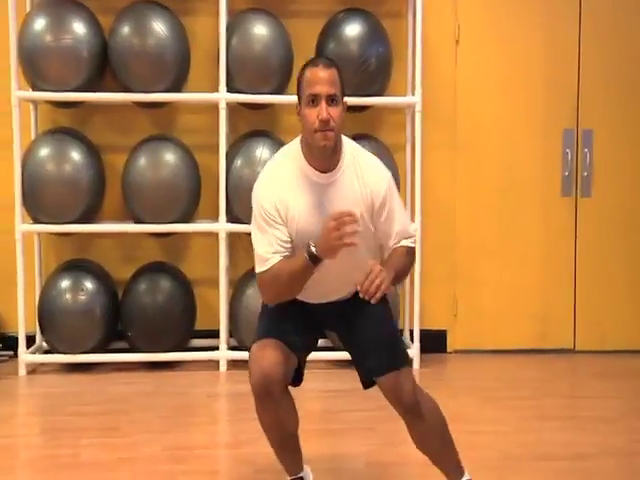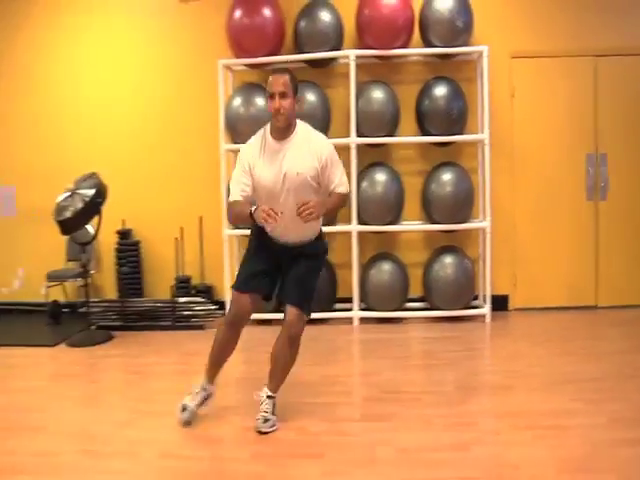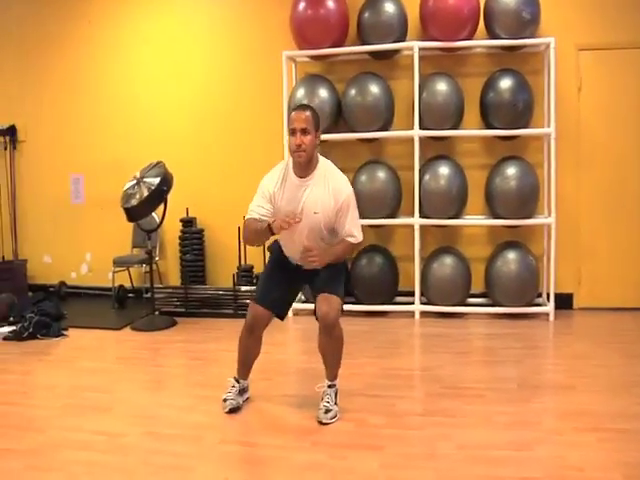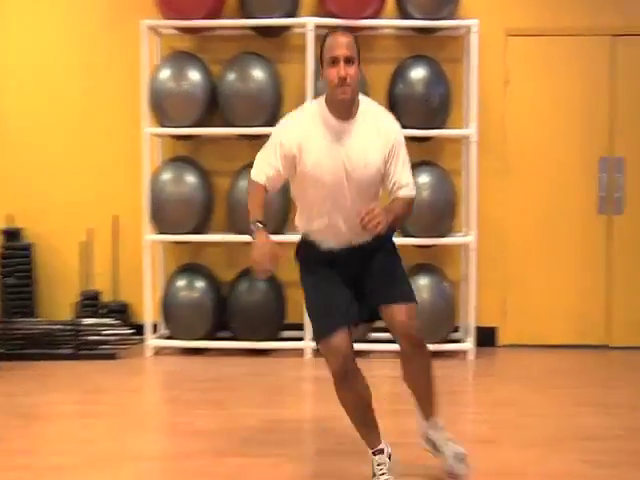
dt=0.5s
person 1, frame 1
left shoulder: (372, 174)
right shoulder: (272, 183)
left elbow: (404, 246)
right elbow: (269, 290)
left wrist: (387, 273)
right wrist: (319, 251)
left hip: (357, 295)
right hip: (291, 297)
left knee: (405, 395)
right knee: (264, 376)
person 1, frame 2
left shoulder: (319, 147)
right shoulder: (250, 151)
left elbow: (340, 193)
right elbow: (234, 213)
left wrist: (321, 208)
right wrist: (253, 211)
left hip: (305, 248)
right hip: (266, 241)
left knee: (293, 324)
right knee: (238, 312)
left ankle: (270, 395)
right ankle: (205, 387)
person 1, frame 3
left shoulder: (338, 185)
right shoulder: (274, 180)
left elbow: (353, 241)
right elbow: (249, 234)
left wrist: (324, 255)
right wrist: (271, 227)
left hip: (328, 260)
right hip: (285, 258)
left knee: (328, 315)
right knee: (254, 320)
left ankle: (330, 389)
right ankle: (240, 384)
person 1, frame 4
left shoulder: (385, 127)
right shoulder: (294, 129)
left elbow: (404, 196)
right elbow: (260, 182)
left wrist: (387, 214)
right wrist: (259, 230)
left hip: (367, 246)
right hip: (317, 253)
left knee: (408, 328)
right knee: (340, 357)
left ankle: (432, 427)
